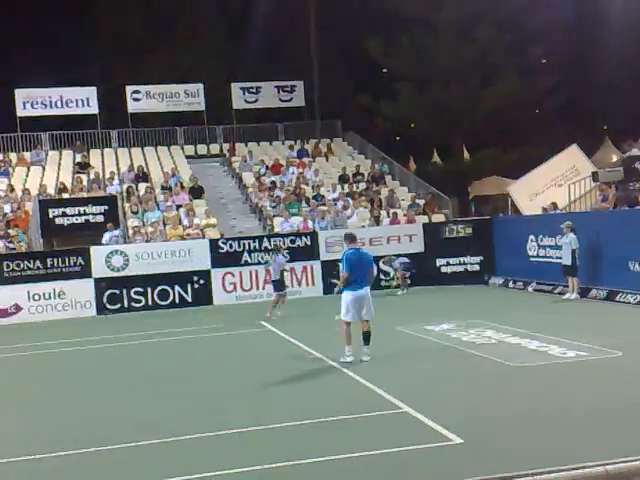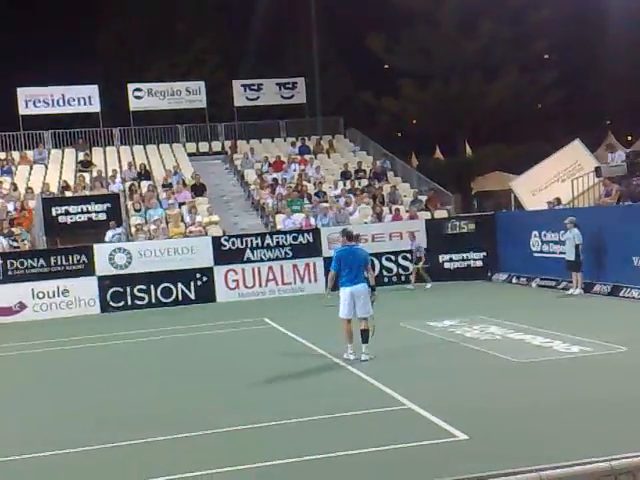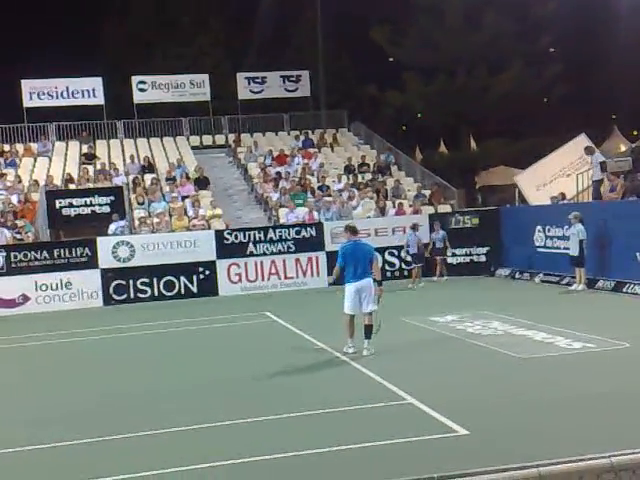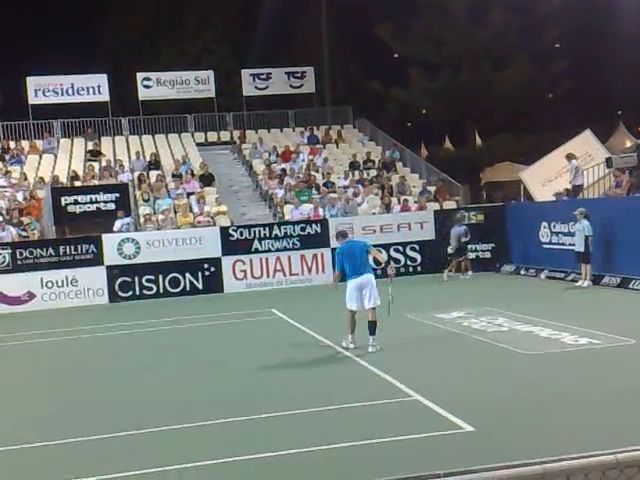
dt=0.7s
person 1, frame 1
left shoulder: (347, 255)
right shoulder: (368, 256)
left elbow: (345, 275)
right elbow: (372, 276)
left wrist: (338, 287)
left hip: (350, 292)
right hip: (365, 291)
left knee: (346, 323)
right knee: (365, 322)
left ankle: (349, 354)
right ankle: (366, 353)
person 1, frame 2
left shoulder: (339, 253)
right shoulder: (363, 252)
left elbow: (333, 273)
right elbow: (370, 272)
left wrist: (329, 288)
right wrist: (373, 288)
left hip: (346, 289)
right hip: (362, 287)
left knee: (347, 320)
right knee: (364, 319)
left ankle: (350, 352)
right ankle: (365, 351)
person 1, frame 3
left shoulder: (344, 248)
right shoulder: (369, 247)
left elbow: (338, 269)
right elbow: (376, 267)
left wrist: (332, 278)
right wrist: (379, 283)
left hip: (352, 284)
right hip: (367, 282)
left knee: (350, 315)
right knee: (368, 314)
left ankle: (350, 345)
right ankle: (367, 346)
person 1, frame 4
left shoulder: (340, 250)
right shoulder: (362, 244)
left elbow: (339, 272)
right elbow: (376, 253)
left wrist: (334, 283)
right wrist: (386, 264)
left hip: (353, 281)
right hip: (368, 278)
left knee: (351, 311)
right knee: (371, 309)
left ankle: (351, 340)
right ankle: (372, 343)
